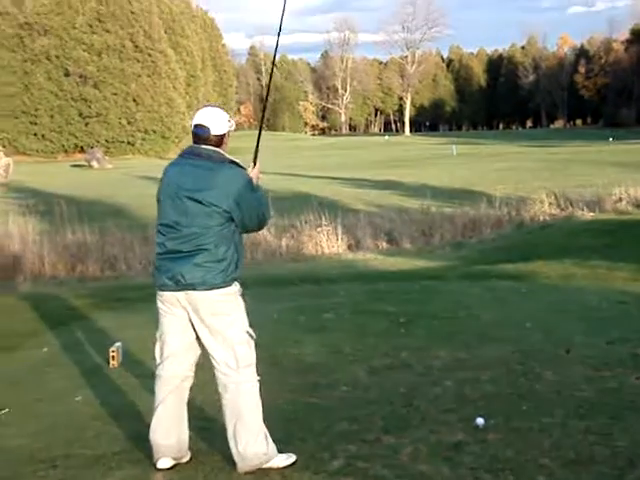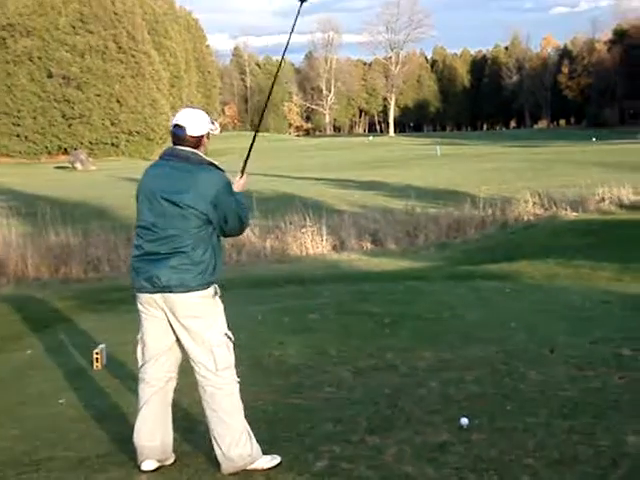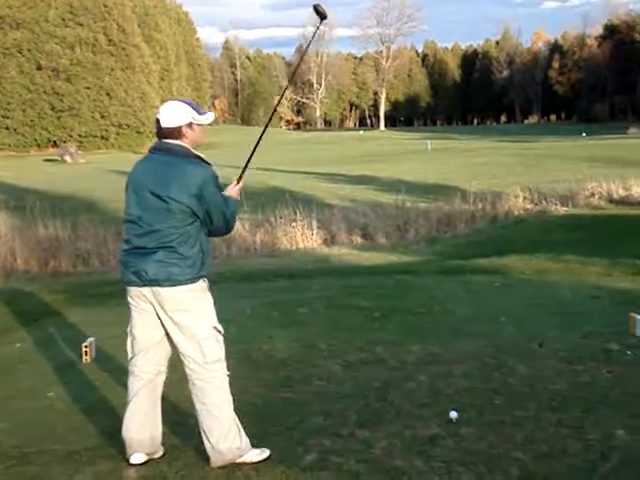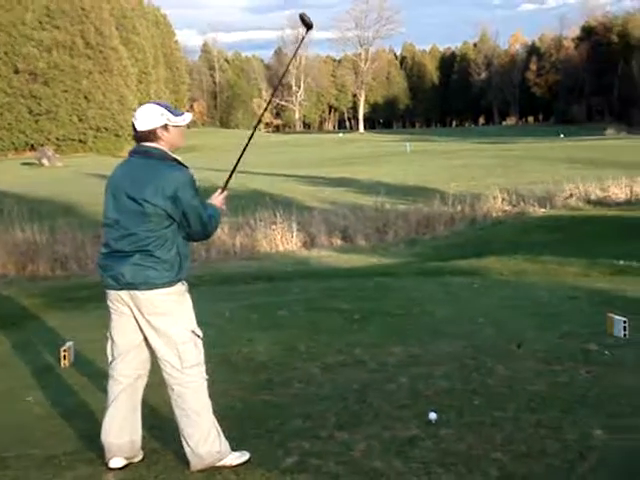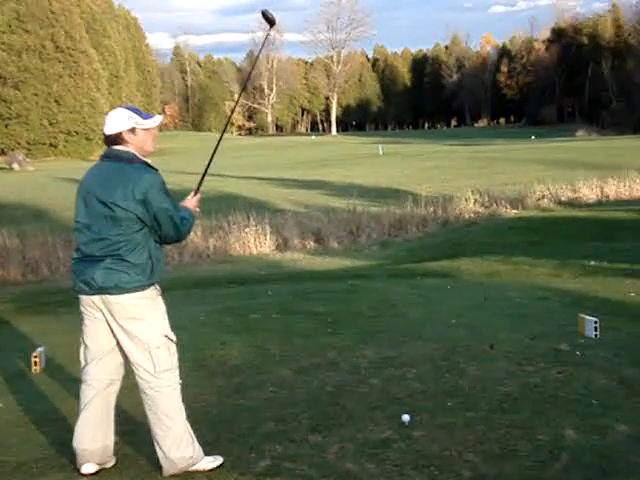
dt=0.2s
person 1, frame 1
left shoulder: (171, 172)
right shoulder: (233, 177)
right elbow: (256, 220)
right wrist: (255, 186)
left hip: (170, 285)
right hip: (213, 287)
left knee: (171, 368)
right knee: (237, 370)
left ankle: (167, 448)
right ankle: (253, 452)
person 1, frame 2
left shoulder: (151, 174)
right shoulder: (211, 179)
right elbow: (235, 225)
right wrist: (238, 194)
left hip: (149, 286)
right hip: (191, 289)
left knee: (154, 370)
right knee: (217, 372)
left ankle: (151, 450)
right ankle: (238, 454)
person 1, frame 3
left shoulder: (141, 169)
right shoulder: (197, 173)
right elbow: (221, 224)
right wrist: (231, 199)
left hip: (139, 279)
right hip: (180, 283)
left knee: (144, 363)
right knee: (207, 365)
left ankle: (140, 443)
right ankle: (227, 447)
person 1, frame 4
left shoulder: (121, 172)
right shoulder: (174, 175)
right elbow: (200, 228)
left wrist: (201, 206)
right wrist: (214, 208)
left hip: (118, 283)
right hip: (159, 286)
left knee: (124, 367)
right knee: (185, 368)
left ankle: (119, 447)
right ankle: (207, 451)
person 1, frame 5
left shoulder: (92, 176)
right shoulder: (144, 178)
right elbow: (173, 231)
left wrist: (175, 209)
right wrist: (188, 210)
left hip: (91, 287)
right hip: (131, 290)
left knee: (98, 371)
right knee: (159, 373)
